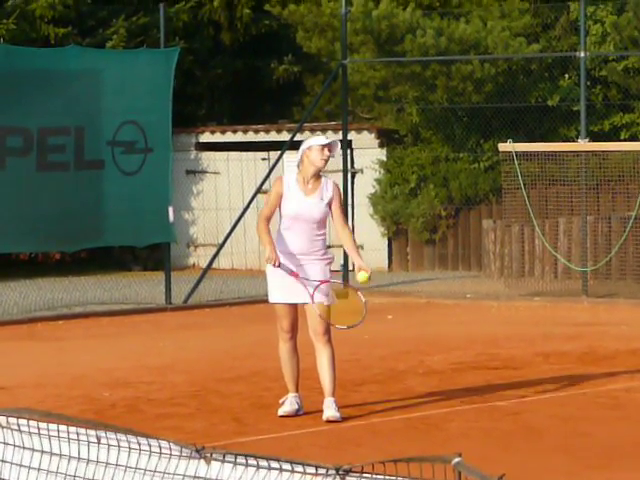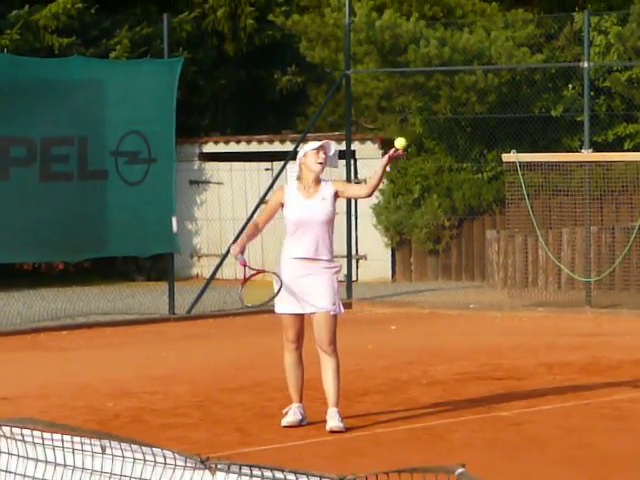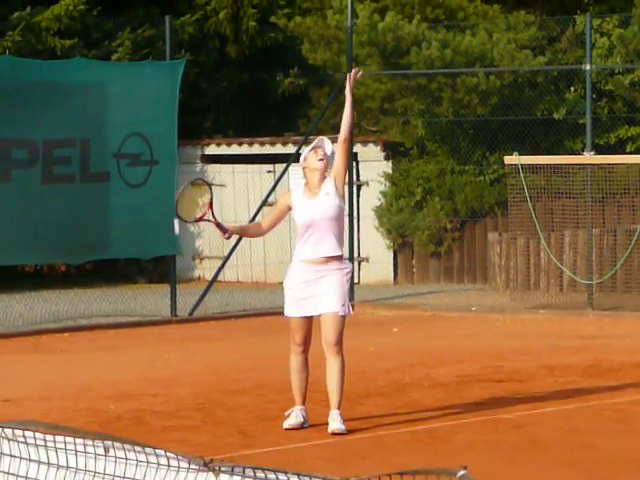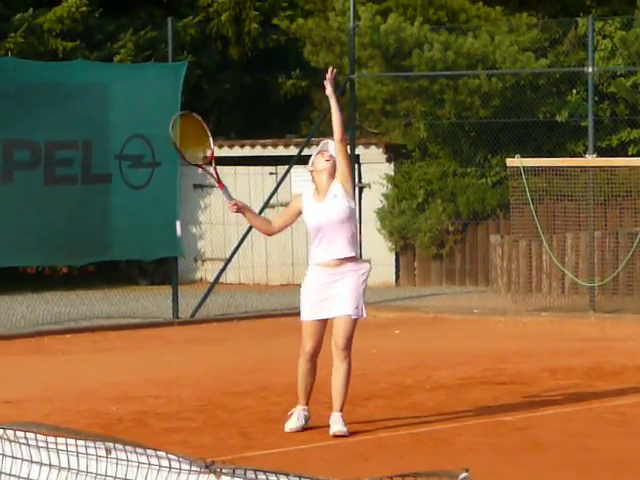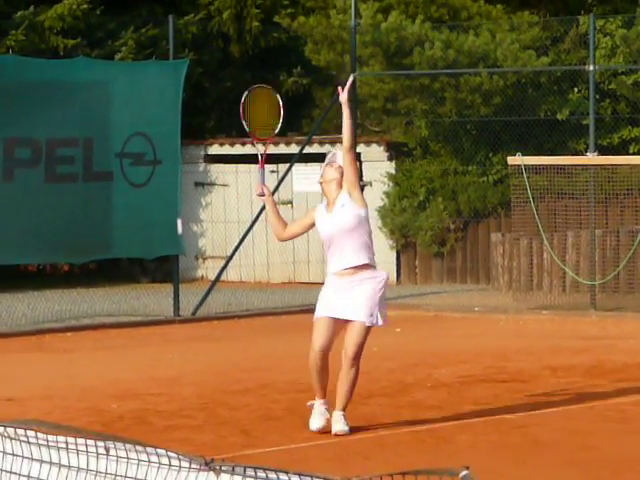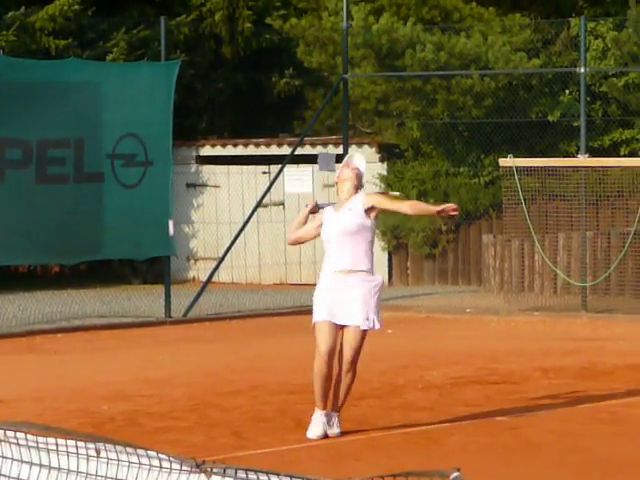
dt=0.2s
person 1, frame 1
left shoulder: (331, 188)
right shoulder: (283, 184)
left elbow: (342, 228)
right elbow: (263, 220)
left wrist: (358, 260)
right wrist: (269, 247)
left hip: (315, 267)
right hip: (283, 266)
left knee: (322, 335)
right knee: (286, 334)
left ankle: (330, 401)
right ankle: (293, 397)
person 1, frame 2
left shoulder: (331, 188)
right shoulder: (285, 192)
left elbow: (366, 190)
right elbow: (259, 222)
left wrist: (384, 164)
right wrist: (242, 241)
left hip: (322, 275)
right hip: (291, 273)
left knee: (326, 346)
right knee: (292, 344)
left ankle: (333, 413)
right ankle: (297, 407)
person 1, frame 3
left shoulder: (336, 182)
right shoulder: (292, 197)
left elbow: (344, 139)
right elbow: (262, 227)
left wrist: (348, 95)
right wrist: (237, 229)
left hip: (333, 273)
right hip: (302, 274)
left knee: (333, 345)
right knee: (299, 346)
left ankle: (335, 414)
right ankle: (299, 410)
person 1, frame 4
left shoulder: (343, 185)
right shoulder: (303, 201)
left elbow: (340, 138)
right elbow: (269, 227)
left wrist: (331, 95)
right wrist: (245, 209)
left hip: (348, 275)
right hip: (317, 278)
left knee: (341, 348)
right knee: (309, 350)
left ankle: (337, 416)
right ankle: (302, 409)
person 1, frame 5
left shoulder: (352, 191)
right shoulder: (318, 213)
left elbow: (348, 147)
right elbow: (283, 232)
left wrist: (346, 105)
right wrist: (268, 199)
left hip: (365, 284)
right hip: (335, 286)
left knee: (350, 356)
right knee: (318, 350)
left ankle: (339, 412)
right ankle: (320, 403)
person 1, frame 6
left shoulder: (366, 200)
right shoulder: (328, 216)
left elbow: (403, 206)
right elbow: (292, 237)
left wrist: (437, 209)
right wrist: (307, 212)
left hip: (361, 286)
right hip: (330, 287)
left knee: (350, 358)
right knee: (324, 353)
left ankle: (335, 414)
right ankle: (319, 412)
